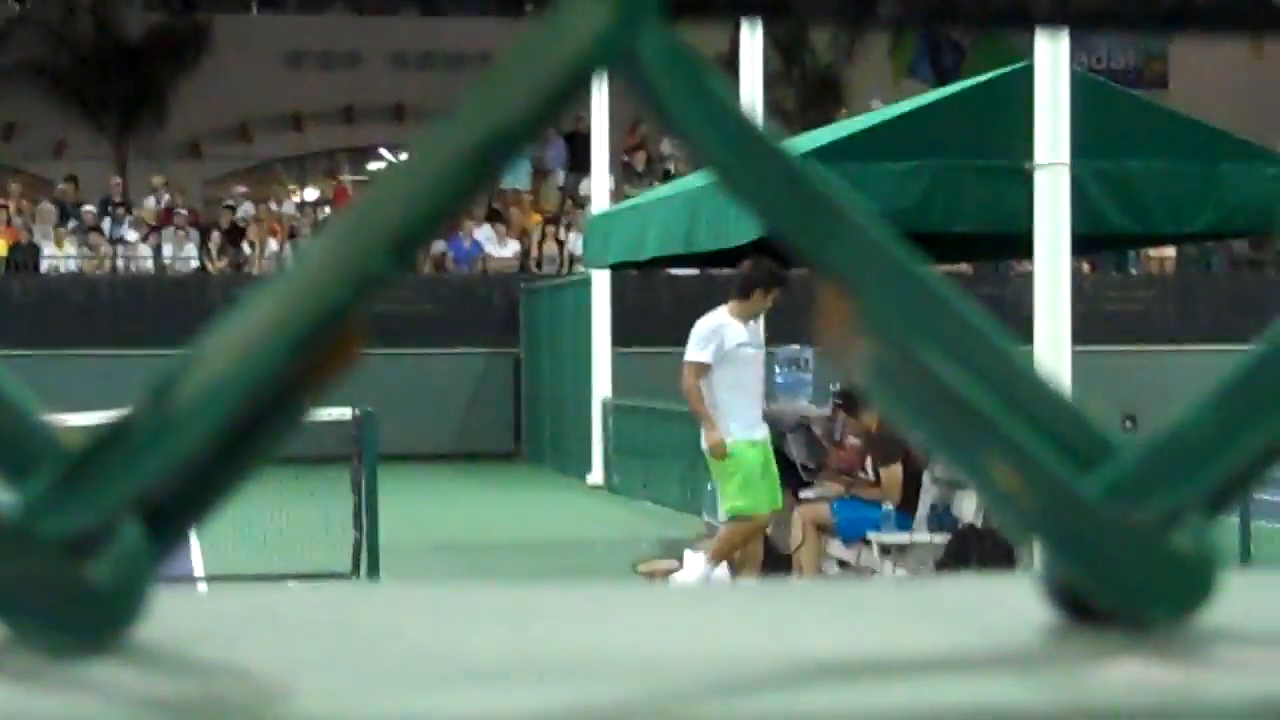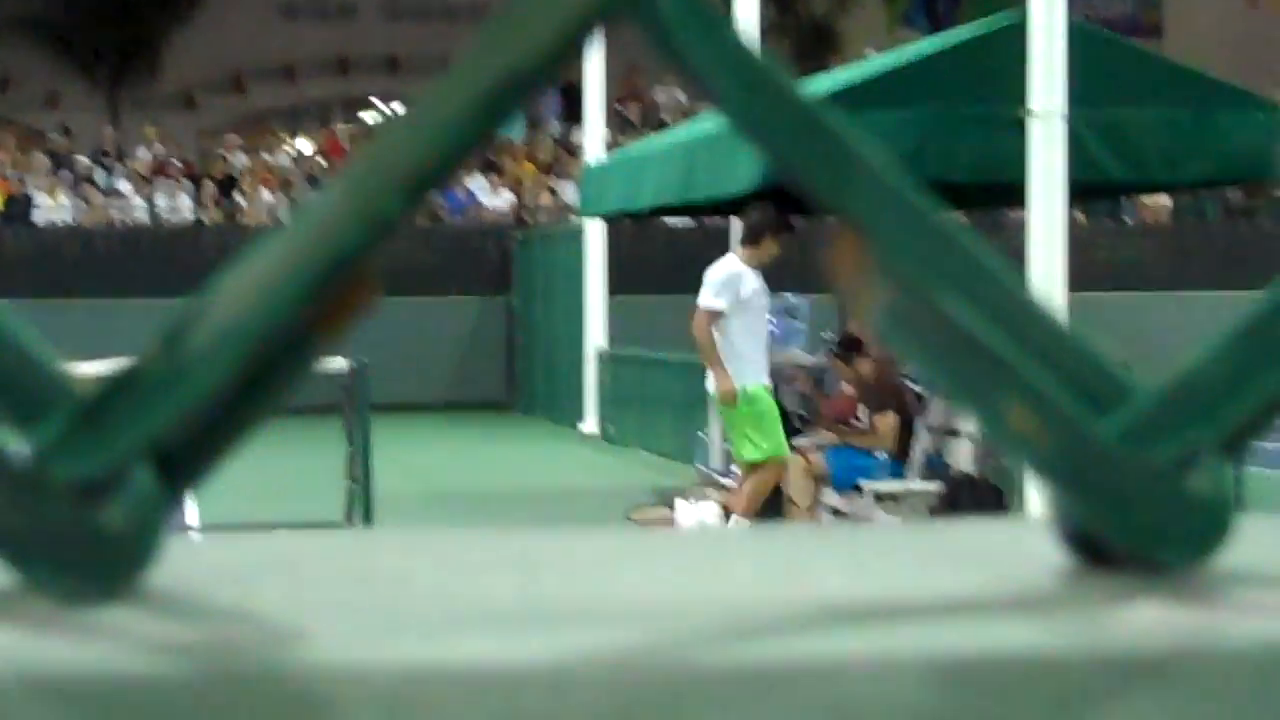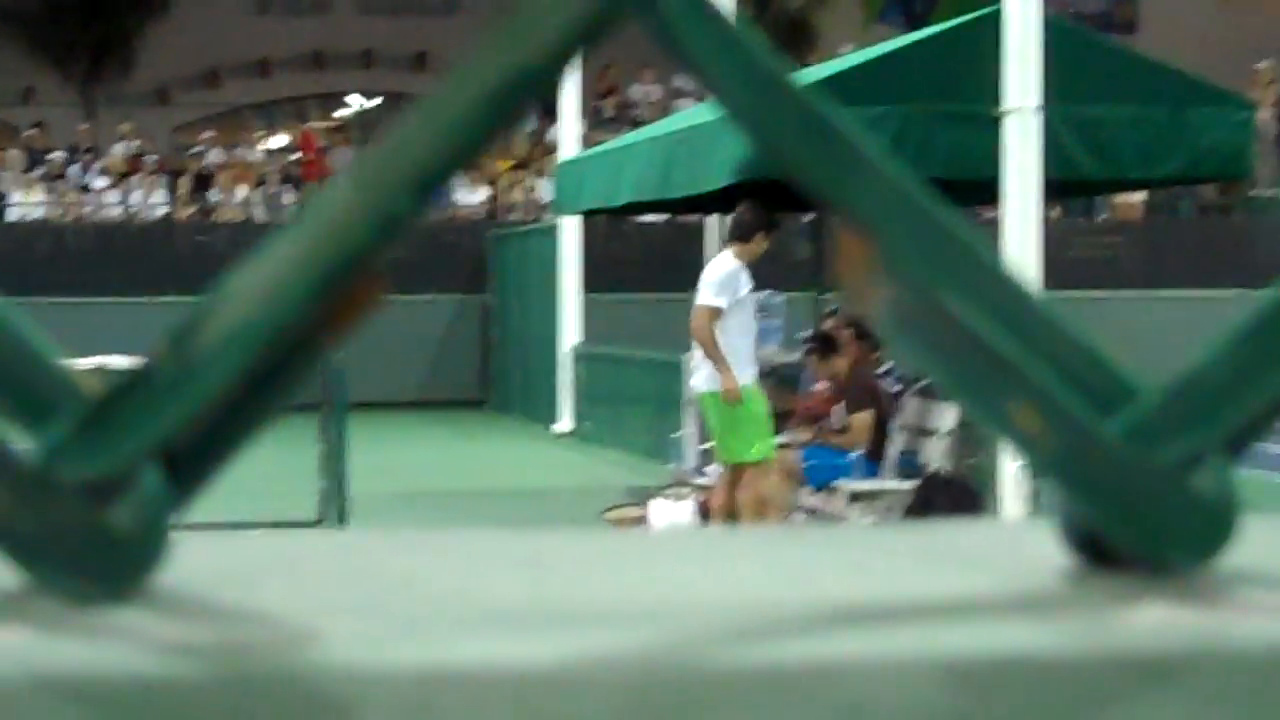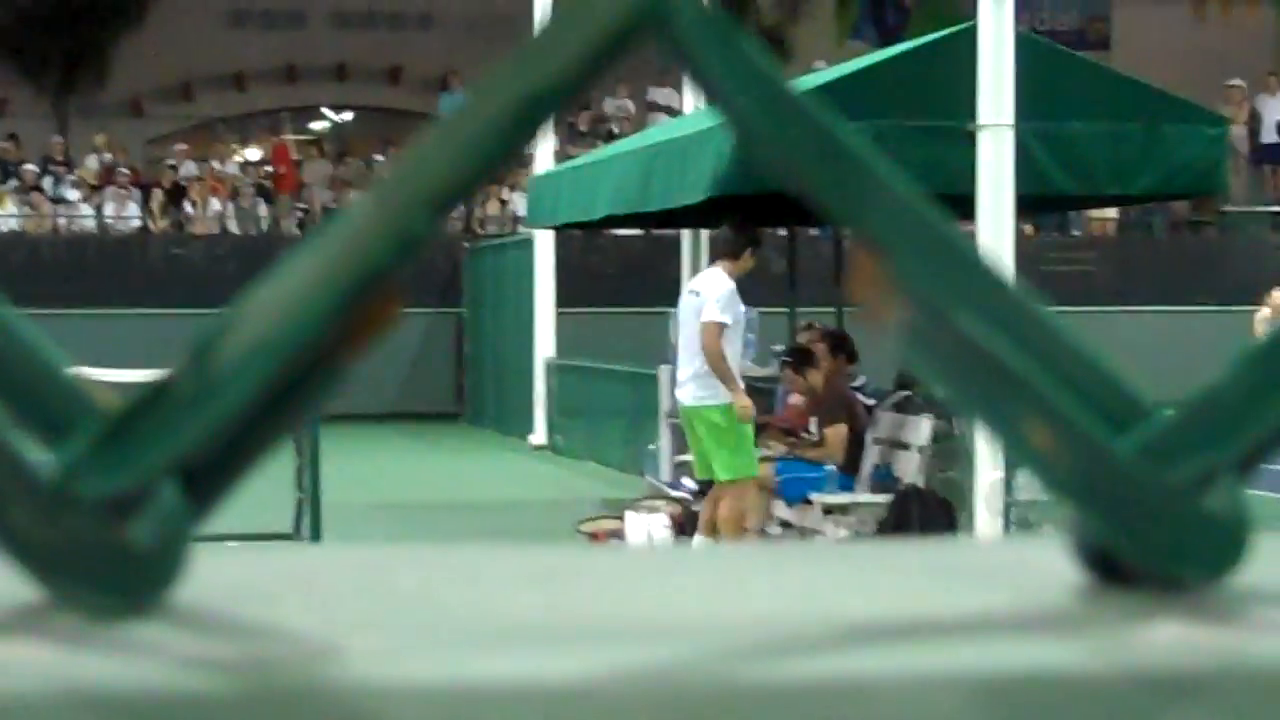
dt=0.1s
person 1, frame 1
left shoulder: (753, 327)
right shoulder: (714, 325)
right elbow: (690, 379)
right wrist: (711, 428)
left hip: (755, 437)
right hip: (728, 441)
left knee: (760, 519)
right knee: (753, 516)
right ankle: (700, 567)
person 1, frame 2
left shoulder: (752, 274)
right shoulder: (727, 272)
right elbow: (701, 326)
right wrist: (720, 375)
left hip: (757, 384)
right hip: (739, 388)
left knee: (756, 467)
right knee: (774, 462)
person 1, frame 3
left shoulder: (731, 269)
right shoulder: (725, 270)
right elbow: (700, 325)
right wrist: (726, 374)
left hip: (724, 384)
right hip: (727, 385)
left knee: (735, 467)
right knee: (759, 465)
person 1, frame 4
left shoulder: (699, 284)
right shoulder: (722, 286)
right elbow: (710, 343)
right wrist: (737, 391)
left hip: (693, 398)
right hip: (714, 401)
left knee: (723, 482)
right knee: (738, 484)
person 2, frame 1
left shoulder: (885, 437)
right shoulder: (873, 436)
left elbow: (892, 495)
left wrist: (849, 489)
left hip: (895, 515)
right hip: (881, 508)
left knee: (803, 515)
person 2, frame 2
left shoulder: (881, 385)
right shoulder: (870, 382)
left elbow: (886, 443)
left wrist: (843, 437)
left hip: (888, 463)
right hip: (878, 456)
left knee: (799, 463)
person 2, frame 3
left shoulder: (857, 381)
right shoulder: (846, 380)
left elbow: (861, 440)
left wrist: (818, 435)
left hip: (863, 462)
right hip: (854, 455)
left knee: (780, 462)
person 2, frame 4
left shoulder: (832, 395)
right shoulder: (823, 394)
left elbow: (835, 455)
left wrist: (793, 450)
left hip: (840, 475)
right hip: (829, 468)
